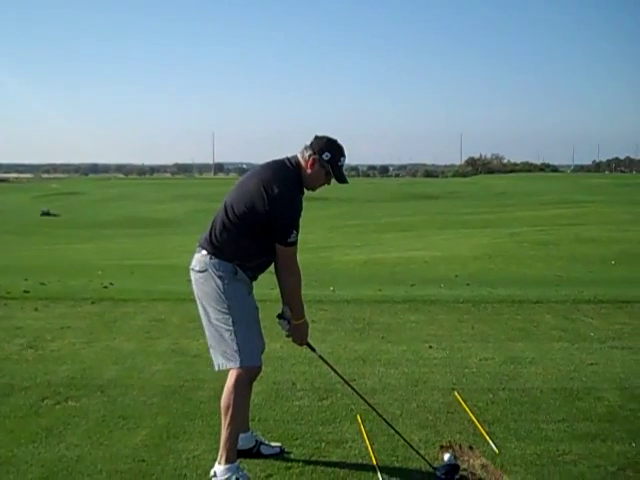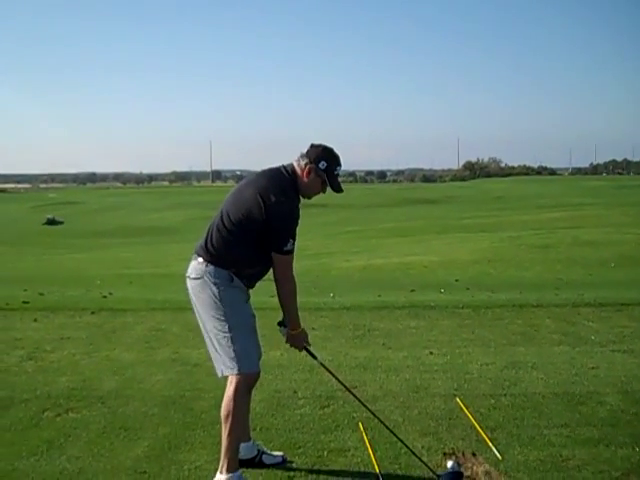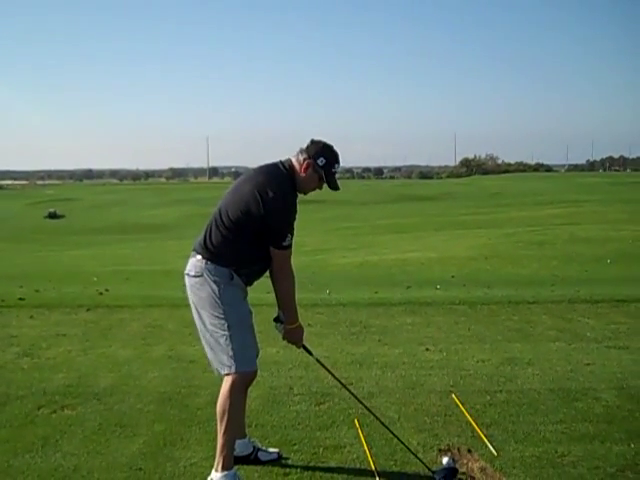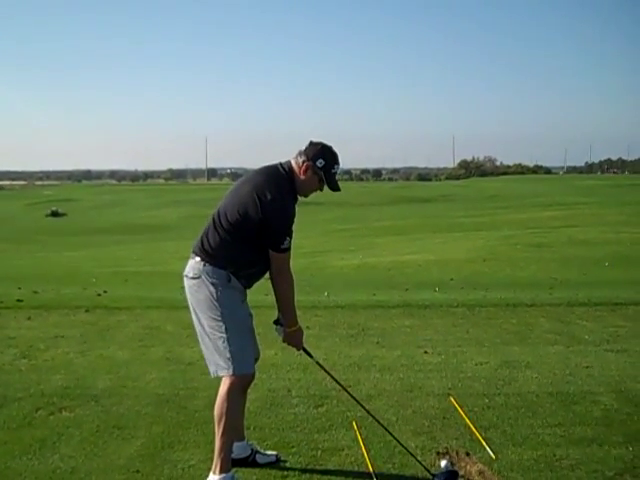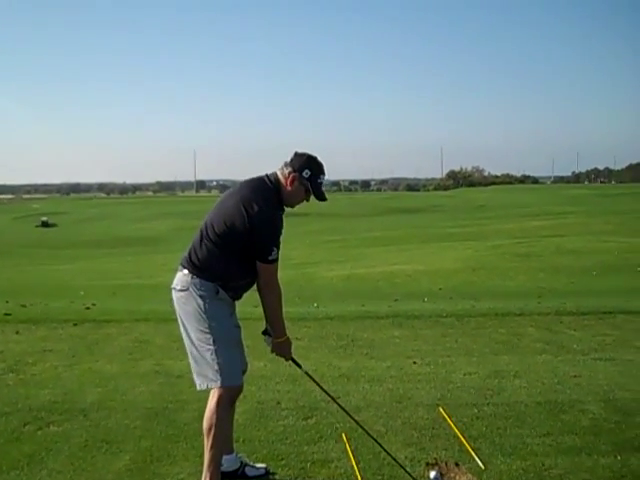
dt=1s
person 1, frame 1
left shoulder: (277, 174)
right shoulder: (286, 191)
left elbow: (279, 257)
right elbow: (287, 265)
left wrist: (287, 306)
right wrist: (299, 318)
left hip: (227, 270)
right hip: (221, 272)
left knee: (248, 360)
right knee: (244, 366)
left ankle: (243, 438)
person 1, frame 2
left shoulder: (272, 181)
right shoulder: (283, 201)
left elbow: (276, 264)
right elbow: (284, 274)
left wrist: (288, 319)
right wrist: (295, 326)
left hip: (223, 277)
right hip: (217, 280)
left knee: (247, 367)
right knee: (243, 373)
left ankle: (245, 448)
person 1, frame 3
left shoulder: (270, 176)
right shoulder: (280, 194)
left elbow: (273, 260)
right elbow: (282, 269)
left wrist: (284, 313)
right wrist: (292, 321)
left hip: (217, 273)
right hip: (216, 277)
left knee: (243, 365)
right knee: (240, 371)
left ankle: (239, 444)
person 1, frame 4
left shoulder: (270, 178)
right shoulder: (278, 198)
right elbow: (280, 271)
right wrist: (292, 324)
left hip: (219, 276)
right hip: (215, 280)
left knee: (243, 367)
right knee: (237, 373)
left ankle: (237, 447)
person 1, frame 5
left shoulder: (256, 190)
right shoulder: (265, 210)
right elbow: (268, 283)
right wrist: (280, 335)
left hip: (207, 289)
right hip: (203, 292)
left knee: (232, 380)
right knee: (225, 386)
